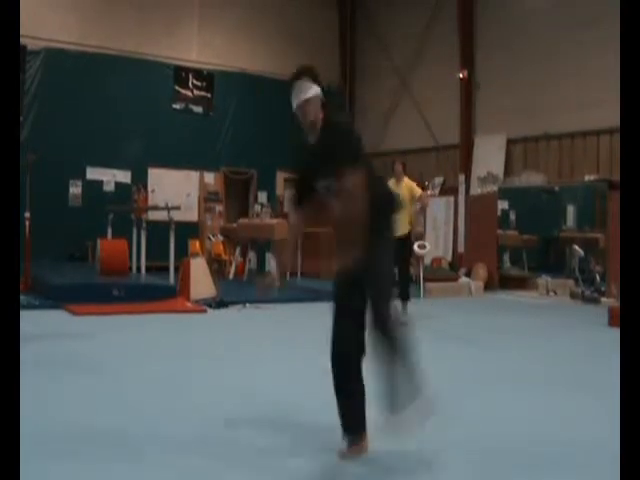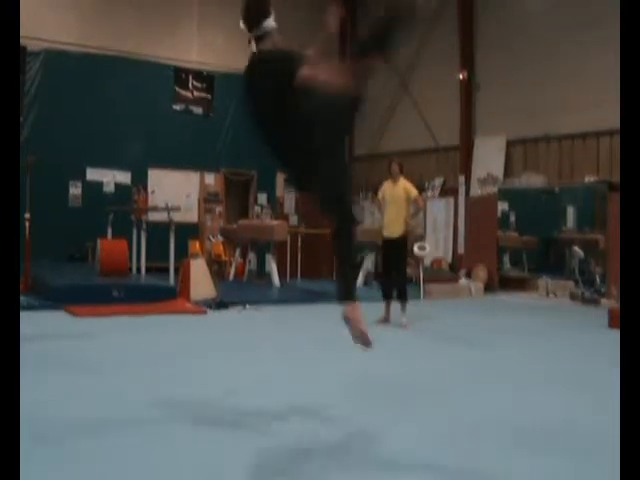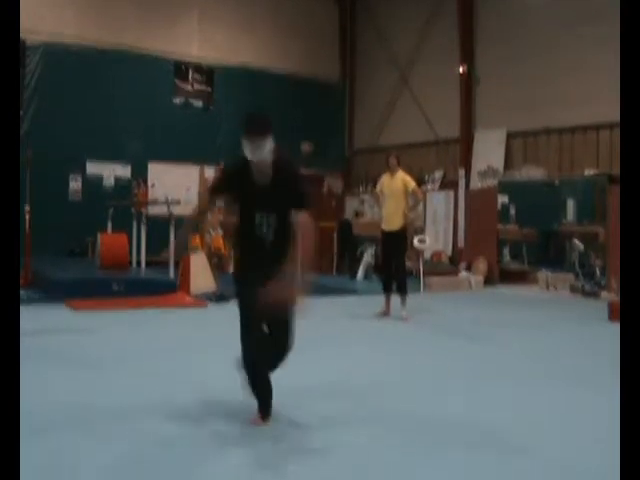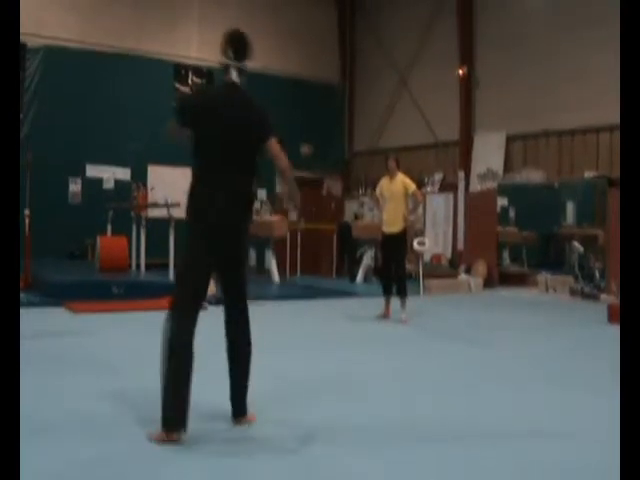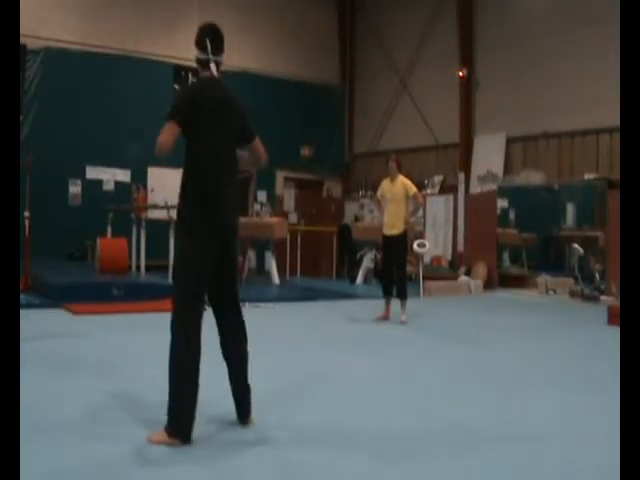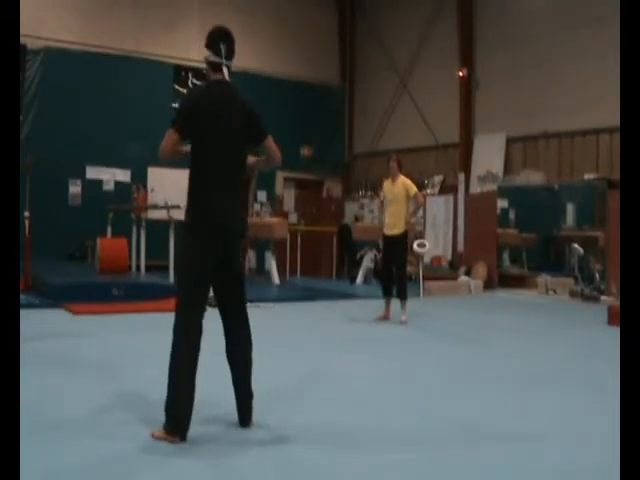
dt=0.4s
person 1, frame 1
left shoulder: (341, 132)
right shoulder: (306, 157)
left elbow: (355, 192)
right elbow: (301, 213)
left wrist: (351, 251)
left hip: (373, 229)
right hip: (355, 240)
right knee: (345, 341)
right ankle: (355, 433)
person 1, frame 2
left shoulder: (255, 75)
right shoulder: (281, 57)
right elbow: (315, 75)
left wrist: (328, 30)
left hip: (302, 170)
right hip: (320, 160)
person 1, frame 3
left shoulder: (288, 175)
right shoulder: (234, 173)
left elbow: (305, 233)
right elbow: (206, 197)
left wrist: (290, 281)
left hip: (281, 260)
right hip: (250, 259)
left knee: (281, 339)
right knee: (252, 337)
right ankle: (263, 407)
person 1, frame 4
left shoulder: (198, 99)
right shoulder: (254, 110)
left elbow: (179, 133)
right elbow: (283, 164)
right wrist: (292, 190)
left hip: (202, 219)
right hip: (236, 222)
left knee: (183, 313)
right knee: (237, 313)
left ankle: (173, 422)
right ankle: (240, 408)
person 1, frame 5
left shoulder: (191, 95)
right shoulder: (233, 103)
left elbow: (162, 146)
right elbow: (259, 157)
left wrist: (182, 138)
left hip: (197, 219)
right hip: (226, 220)
left knee: (186, 319)
right knee: (229, 311)
left ankle: (178, 427)
right ankle: (243, 407)
person 1, frame 6
left shoulder: (196, 99)
right shoulder: (244, 106)
left elbow: (166, 151)
right elbow: (275, 157)
left hip: (202, 221)
right hip: (234, 222)
left knee: (188, 317)
right knee: (235, 314)
left ankle: (176, 423)
right ankle: (245, 410)
person 2, frame 1
left shoulder: (409, 184)
right shoulder: (388, 184)
left elbow: (424, 201)
left wrist: (413, 216)
left hip: (404, 233)
left knee: (403, 273)
left ankle: (404, 311)
person 2, frame 2
left shoulder: (406, 185)
right shoulder: (385, 185)
left elbow: (420, 204)
left wrist: (409, 218)
left hip: (400, 234)
right hip: (386, 234)
left knee: (400, 273)
right knee: (385, 273)
left ankle: (403, 313)
right ankle: (387, 313)
person 2, frame 3
left shoulder: (404, 178)
right shoulder: (383, 178)
left elbow: (418, 195)
left wrist: (409, 210)
left hip: (399, 227)
right hip: (385, 227)
left knee: (399, 266)
right knee: (385, 266)
left ankle: (403, 307)
right ankle: (387, 306)
person 2, frame 4
left shoulder: (404, 180)
right shoulder: (382, 181)
left elbow: (419, 198)
left wrist: (409, 213)
left hip: (399, 230)
right hip: (386, 229)
left knee: (399, 269)
right knee: (385, 269)
left ankle: (403, 309)
right ankle: (386, 308)
person 2, frame 5
left shoulder: (405, 182)
right shoulder: (384, 183)
left elbow: (420, 201)
right elbow: (378, 200)
left wrist: (410, 216)
left hip: (400, 232)
right hip: (386, 231)
left knee: (400, 271)
right knee: (385, 271)
left ankle: (403, 311)
right ankle: (387, 310)
person 2, frame 6
left shoulder: (405, 182)
right shoulder: (385, 184)
left elbow: (420, 201)
left wrist: (410, 216)
right wrist: (382, 219)
left hip: (400, 232)
right hip: (387, 232)
left knee: (400, 272)
right knee: (385, 271)
left ankle: (403, 311)
right ankle: (386, 310)
